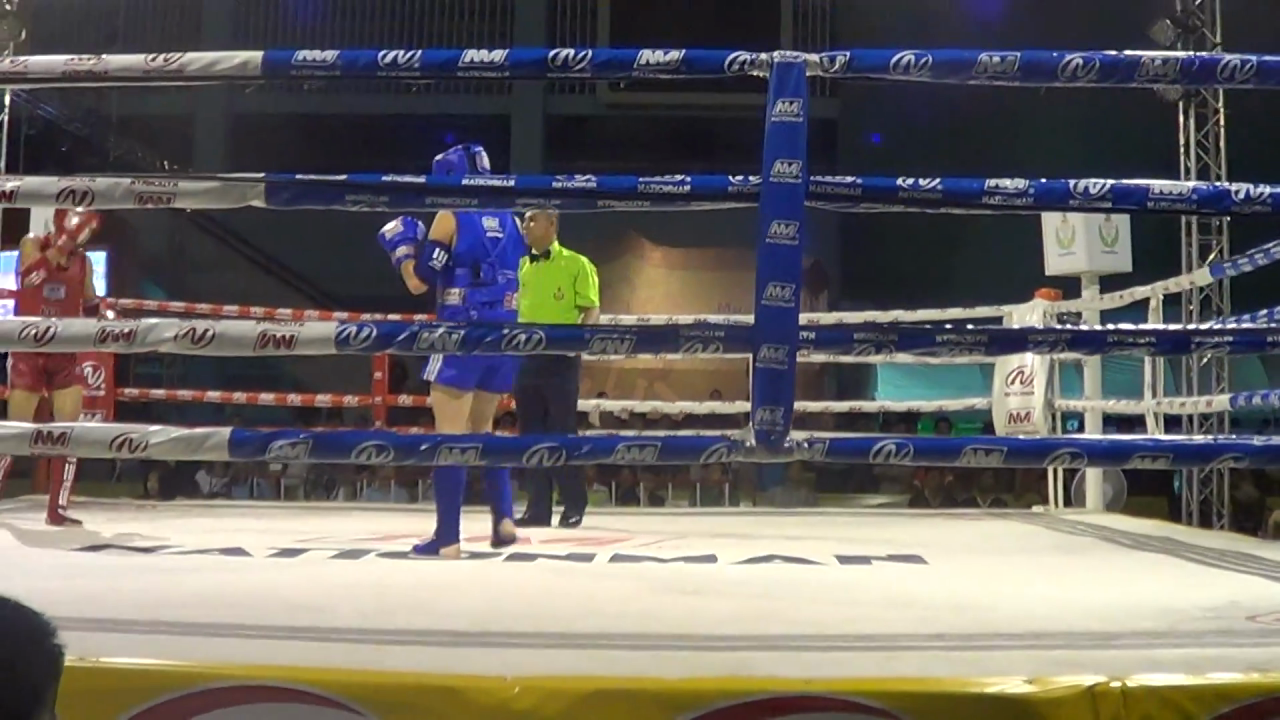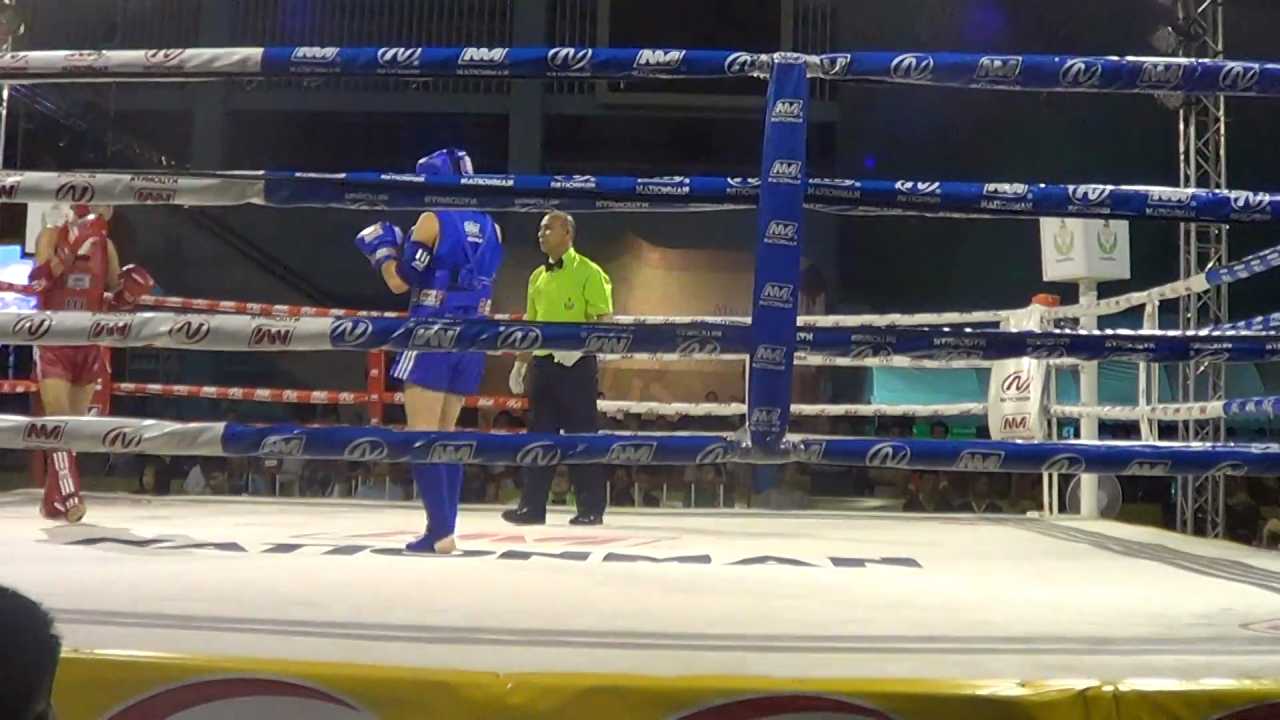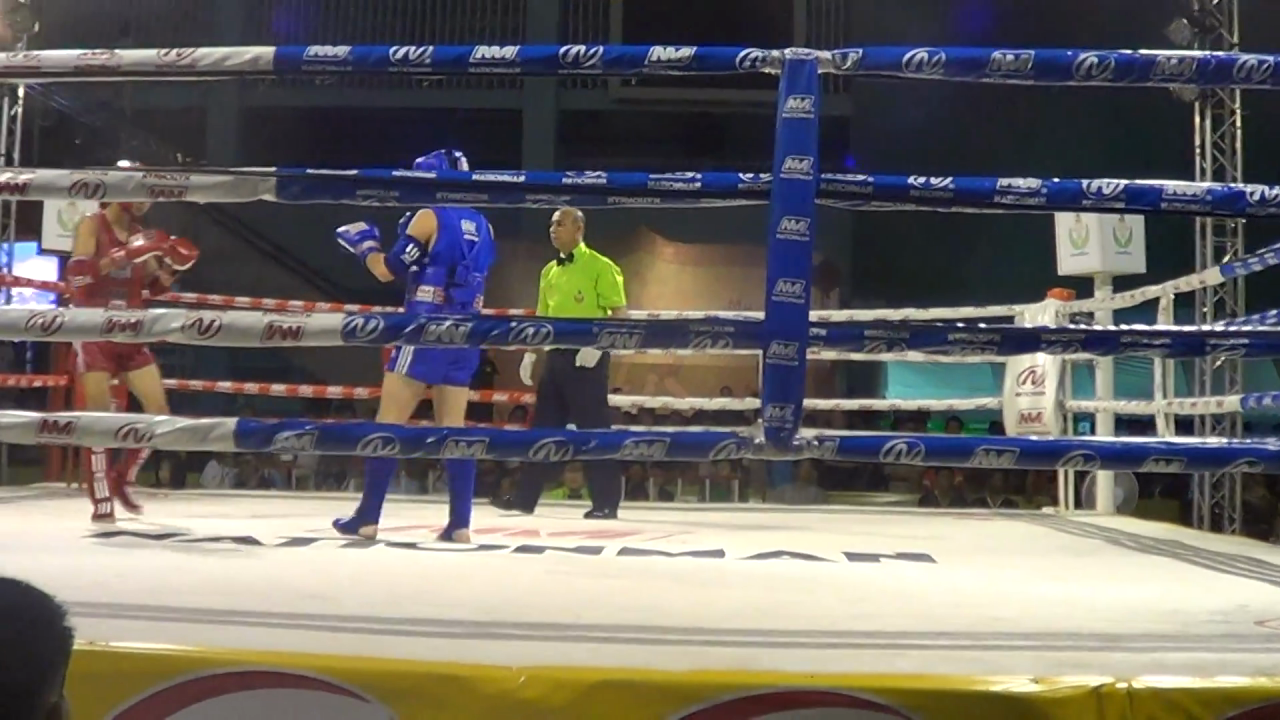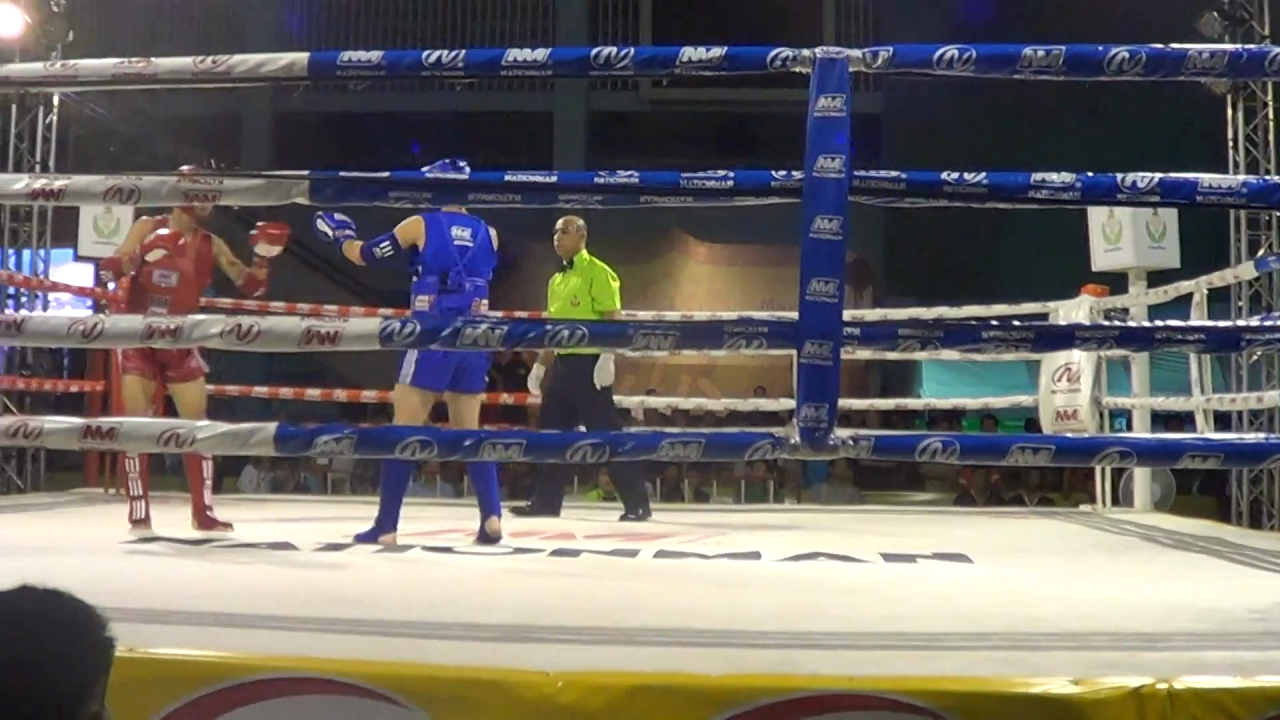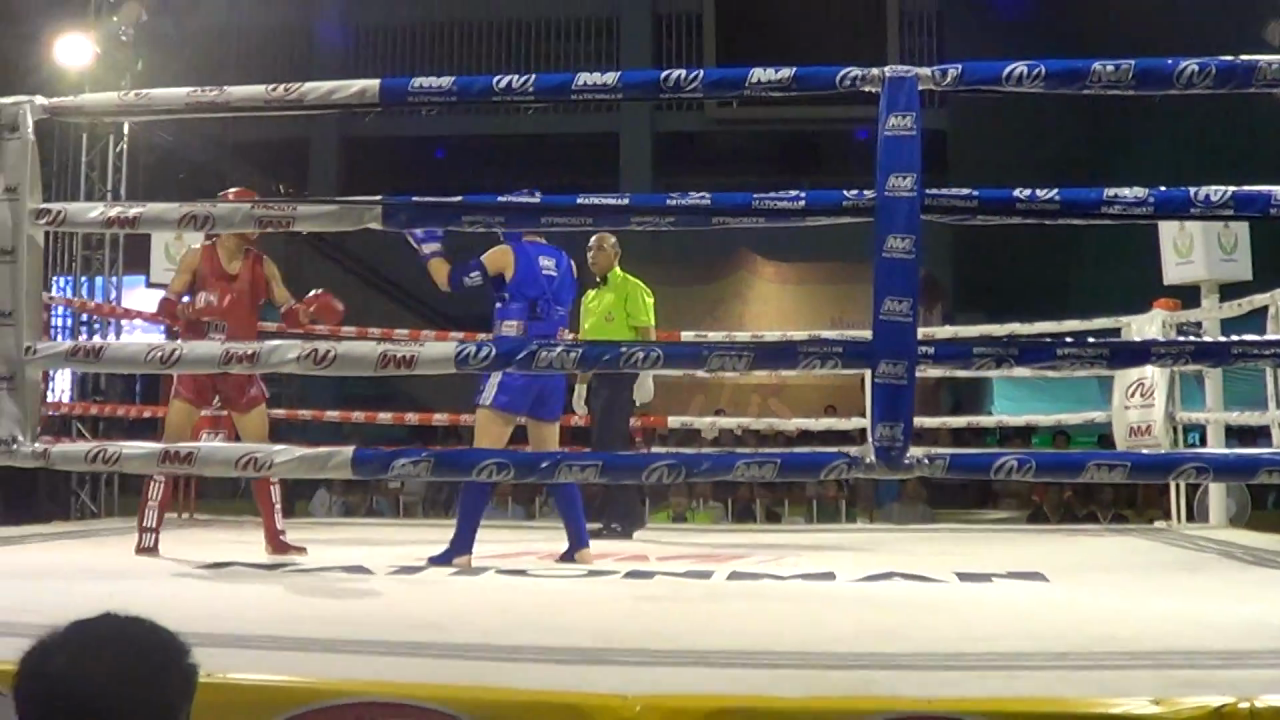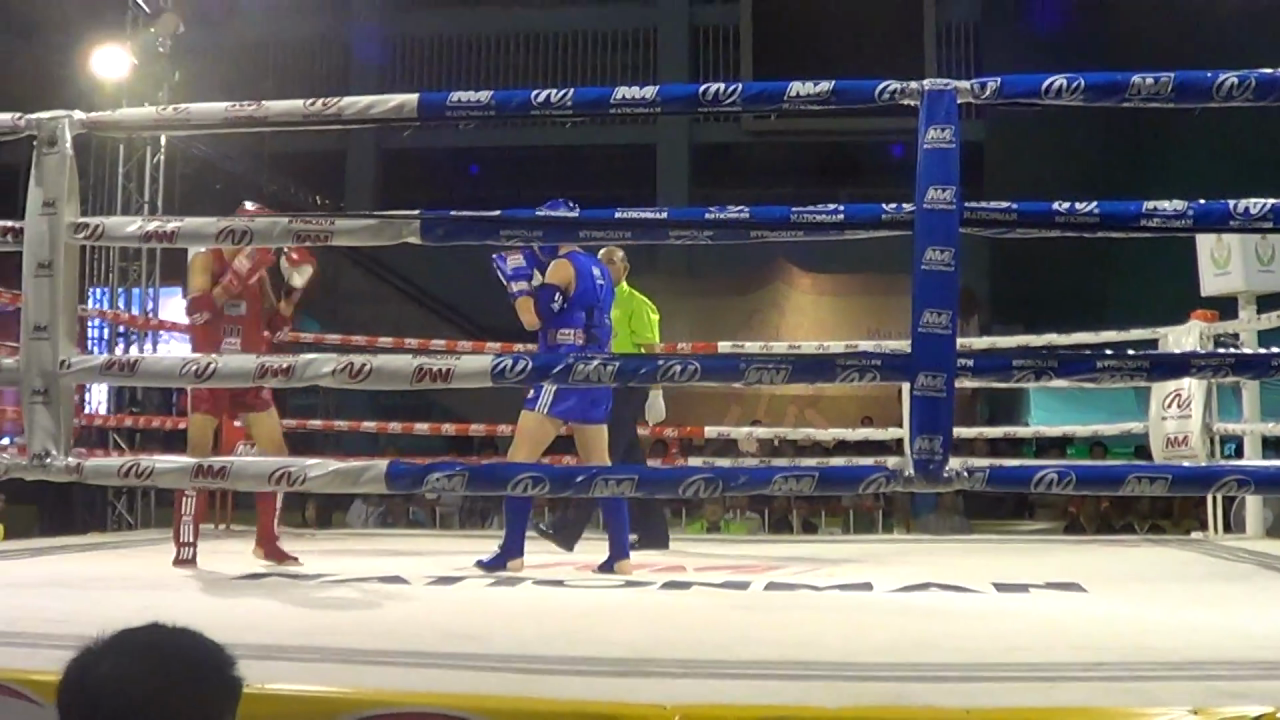
dt=0.3s
person 1, frame 1
left shoulder: (450, 218)
right shoulder: (511, 221)
left elbow: (419, 282)
left wrist: (402, 245)
left knee: (450, 435)
right knee: (482, 430)
left ankle: (448, 538)
right ankle: (503, 518)
person 1, frame 2
left shoulder: (433, 220)
right shoulder: (490, 228)
left elbow: (400, 281)
left wrist: (381, 248)
left knee: (420, 435)
right knee: (445, 433)
left ankle: (440, 528)
right ankle: (444, 529)
person 1, frame 3
left shoulder: (428, 217)
right shoulder: (483, 226)
left elbow: (388, 271)
left wrist: (364, 243)
left knee: (389, 422)
right knee: (453, 429)
left ankle: (368, 517)
right ankle: (460, 523)
person 1, frame 4
left shoulder: (422, 225)
right shoulder: (488, 233)
left elbow: (365, 255)
left wrist: (338, 231)
left knee: (404, 431)
right knee: (469, 432)
left ankle: (386, 526)
right ankle: (490, 515)
person 1, frame 5
left shoulder: (507, 254)
right shoulder: (566, 264)
left elbow: (450, 280)
left wrist: (428, 247)
left hip: (514, 367)
right hip: (552, 368)
left ankle: (461, 549)
right ankle: (580, 544)
person 1, frame 6
left shoulder: (562, 266)
right shoulder: (598, 270)
left elbow: (532, 319)
left wrist: (516, 281)
right wrist: (538, 277)
left knee: (520, 459)
right knee: (599, 466)
left ankle: (512, 551)
right ankle: (620, 553)
person 2, frame 1
left shoulder: (82, 260)
right shoulder: (34, 245)
left elbow: (89, 306)
right elbow: (29, 278)
right wrist: (65, 242)
left hip: (64, 354)
right hip: (28, 352)
left ankle: (57, 507)
person 2, frame 2
left shoulder: (106, 247)
right shoulder: (52, 236)
left elbow: (117, 299)
right elbow: (36, 281)
left wrist: (131, 289)
right wrist: (71, 249)
left hip: (88, 344)
right hip: (53, 342)
right knee: (59, 421)
left ankle: (53, 499)
right ankle: (71, 501)
person 2, frame 3
left shoulder: (140, 233)
right shoulder: (91, 225)
left elbow: (153, 286)
right elbow: (78, 273)
left wrist: (172, 268)
right wrist: (126, 254)
left hip: (130, 334)
left knee: (158, 411)
right knee: (99, 416)
left ankle: (122, 477)
right ankle: (102, 502)
person 2, frame 4
left shoulder: (210, 245)
right shoulder: (146, 228)
left elbow: (250, 287)
right elbow: (107, 271)
left wrist: (265, 256)
right wrist: (144, 253)
left hip: (179, 345)
left knee: (197, 425)
right knee: (135, 421)
left ankle: (202, 511)
right ankle: (139, 507)
person 2, frame 5
left shoulder: (261, 265)
right shoulder: (197, 256)
left elbow: (290, 314)
right elbow: (165, 308)
left wrist: (313, 309)
right wrist: (194, 307)
left hip: (239, 371)
right knee: (172, 446)
left ankle: (275, 538)
right ankle: (148, 533)
person 2, frame 6
left shoulder: (257, 272)
right shoulder: (204, 260)
left elbow: (276, 325)
right elbow: (196, 313)
left wrist: (294, 286)
right wrist: (235, 277)
left knee: (275, 453)
right knee: (197, 457)
left ankle: (267, 542)
right ankle: (185, 545)
person 3, frame 1
left shoulder: (576, 265)
right shoulder: (520, 269)
left elbow: (592, 310)
left hip: (559, 358)
right hip: (525, 358)
left knee: (561, 430)
right knee: (530, 432)
left ankle: (574, 503)
right ankle: (537, 508)
person 3, frame 2
left shoulder: (589, 273)
right shoulder: (537, 276)
left elbow: (603, 319)
right wrist: (520, 364)
left hip: (576, 364)
right hip: (543, 363)
left knee: (581, 435)
right knee: (540, 435)
left ankle: (591, 508)
right ankle: (532, 507)
person 3, frame 3
left shoulder: (600, 267)
right shoulder: (549, 271)
left elbow: (619, 313)
left wrist: (598, 344)
right wrist: (529, 354)
left hip: (587, 360)
right hip: (556, 357)
left knee: (594, 430)
right knee: (543, 426)
left ankle: (605, 502)
right ankle: (525, 495)
person 3, frame 4
left shoulder: (597, 273)
right shoulder: (556, 279)
left elbow: (612, 318)
left wrist: (607, 358)
right wrist: (539, 366)
left hip: (587, 361)
right hip: (563, 363)
left knee: (605, 431)
right knee: (551, 429)
left ankle: (636, 501)
right ankle: (547, 500)
person 3, frame 5
left shoulder: (631, 288)
right shoulder: (589, 297)
left elbow: (647, 334)
left wrist: (646, 375)
right wrist: (580, 386)
left hip: (622, 375)
right hip: (600, 378)
left knee: (609, 444)
right knee: (606, 446)
left ankle: (628, 515)
right ankle: (617, 519)
person 3, frame 6
left shoulder: (637, 305)
left elbow: (651, 352)
left wrist: (655, 394)
left hip: (624, 391)
right knee: (630, 465)
left ankle: (566, 530)
right ankle: (653, 532)
